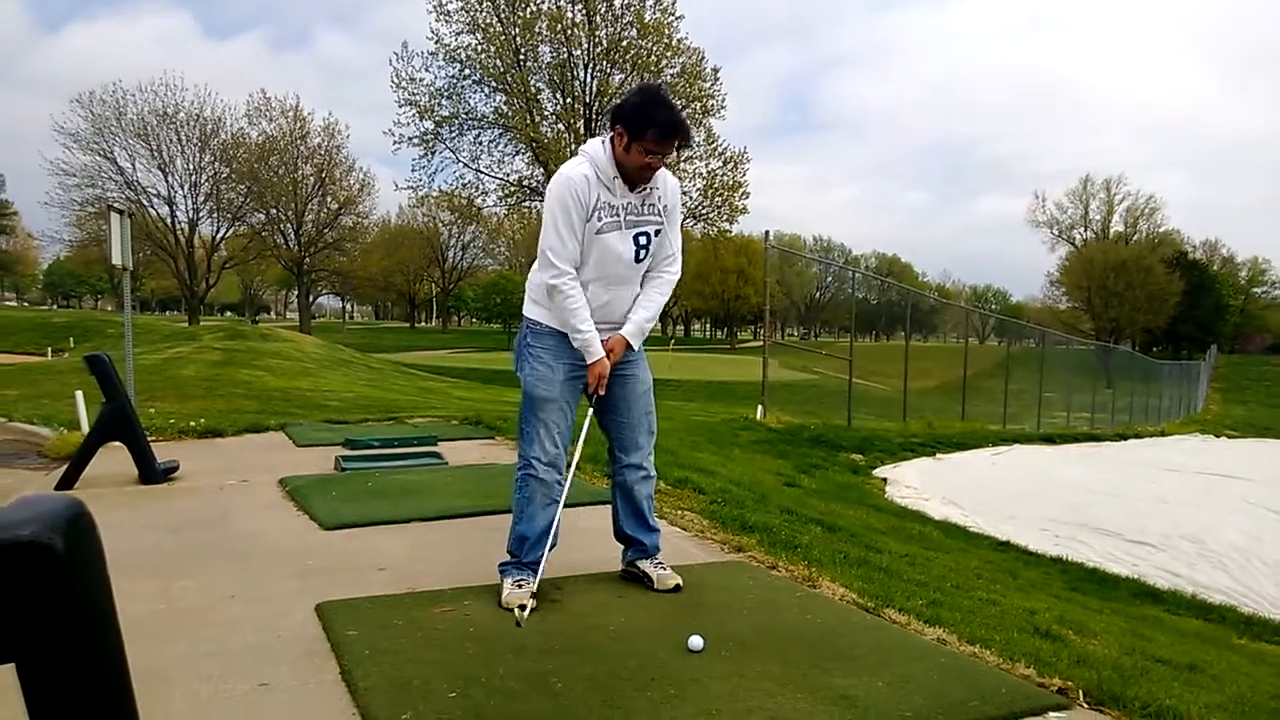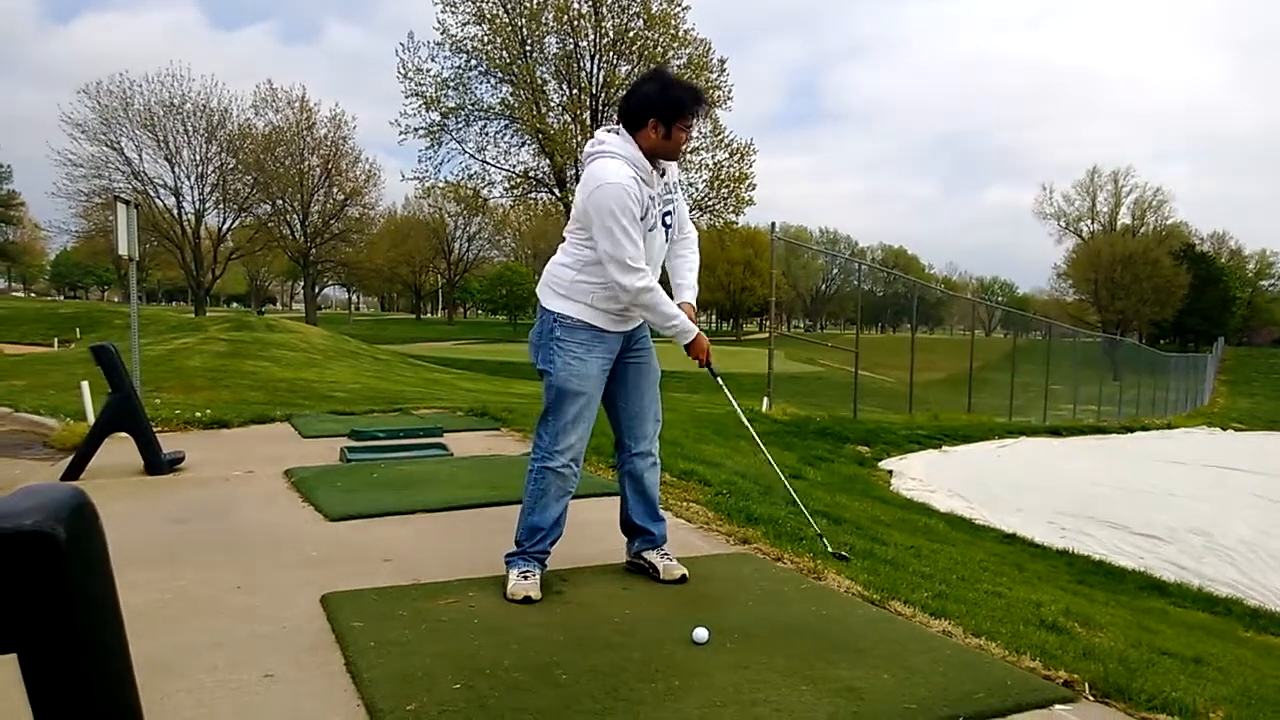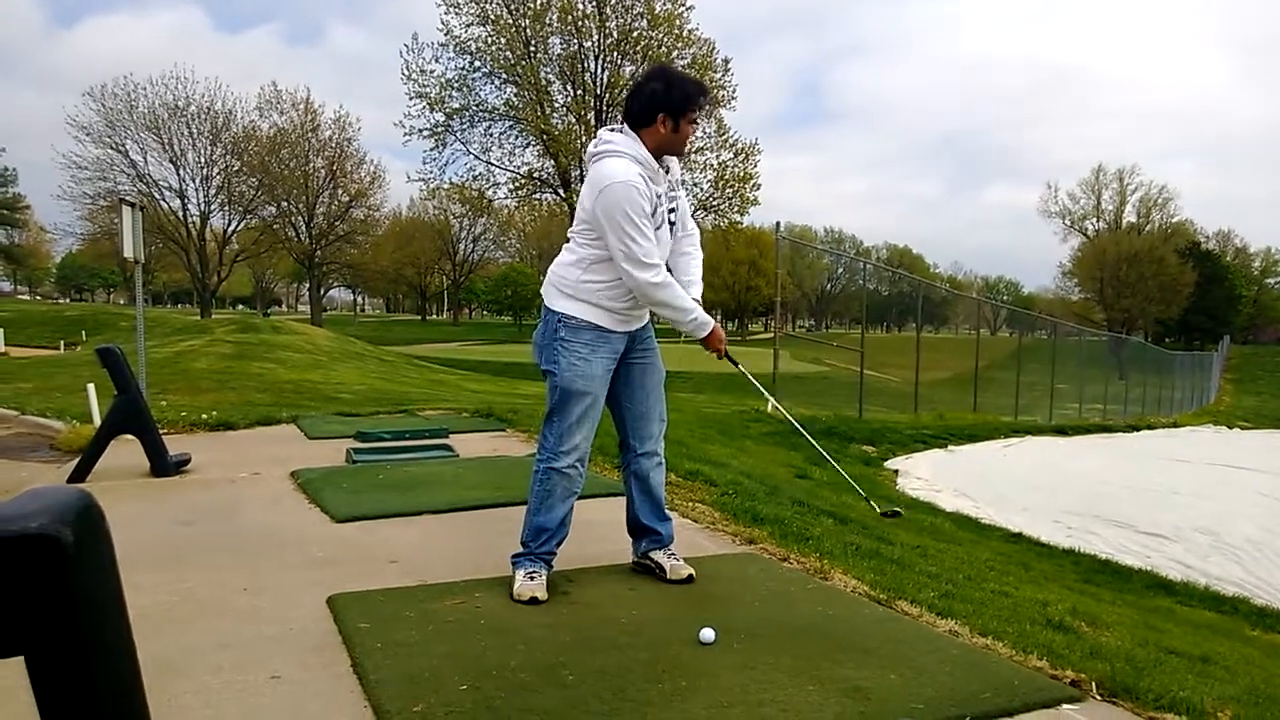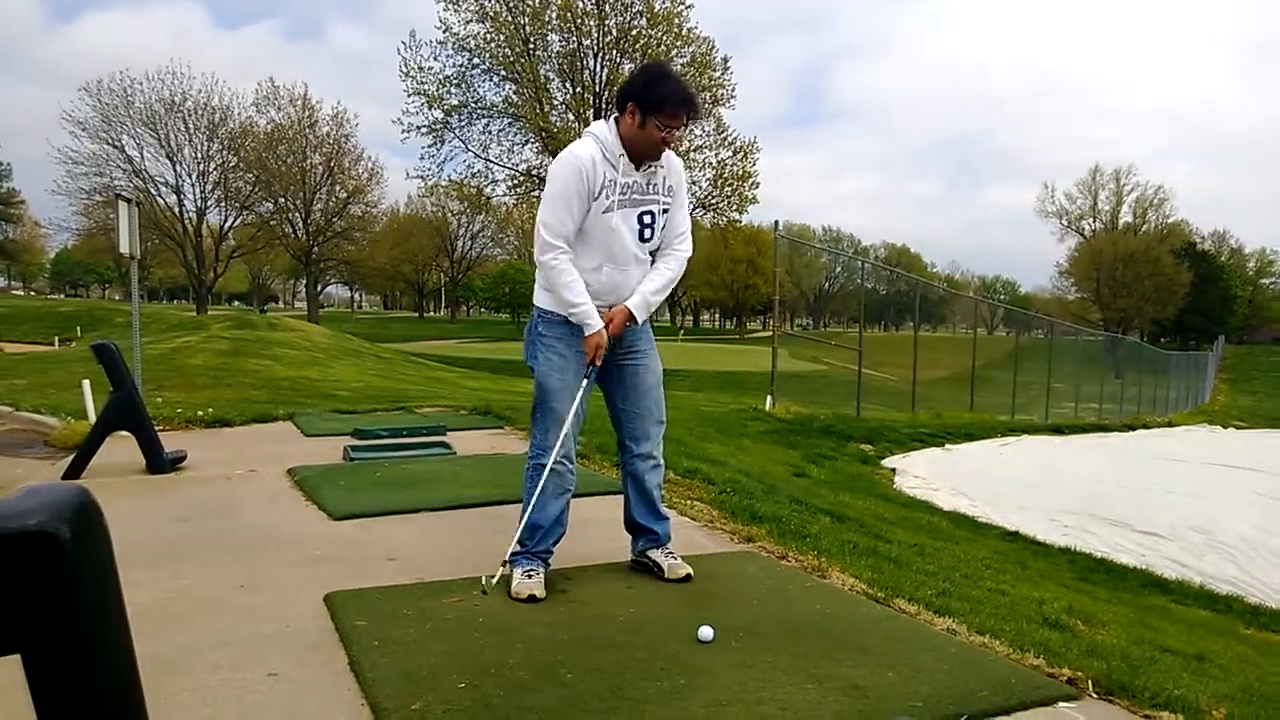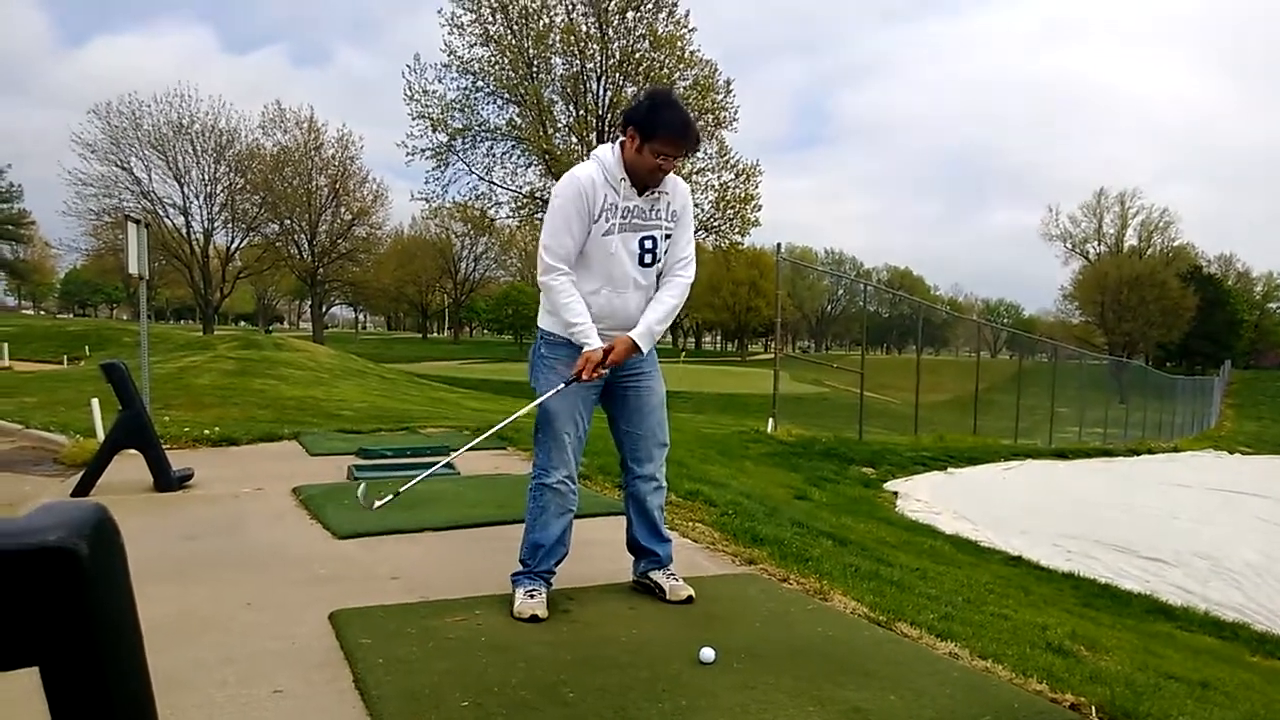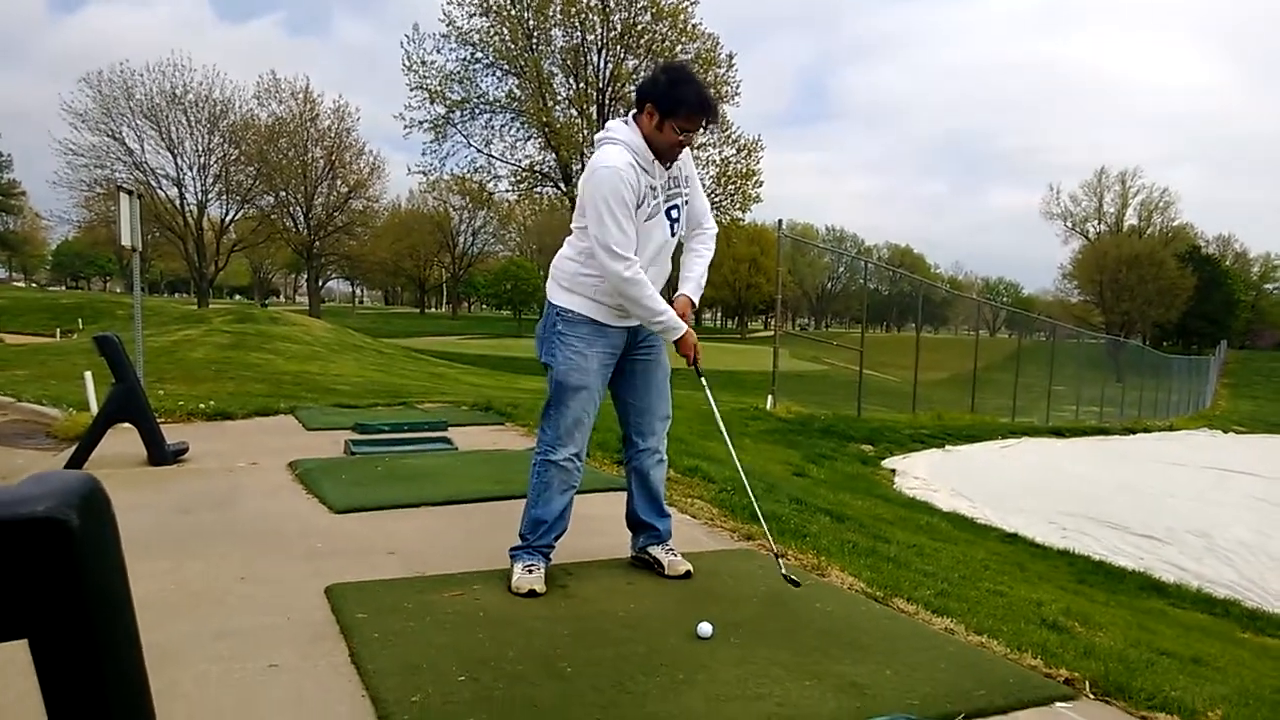
dt=0.4s
person 1, frame 1
left shoulder: (666, 188)
right shoulder: (575, 180)
left elbow: (666, 269)
right elbow: (560, 277)
left wrist: (628, 336)
right wrist: (592, 352)
left hip: (621, 337)
right hip: (555, 334)
left knee: (636, 452)
right knee: (544, 459)
left ankle: (641, 552)
right ankle: (521, 567)
person 1, frame 2
left shoulder: (663, 167)
right shoulder: (611, 180)
left elbow: (681, 234)
right elbow: (631, 278)
left wrist: (687, 301)
right wrist: (686, 334)
left hip: (629, 324)
right hip: (576, 323)
left knee: (642, 442)
right knee: (562, 450)
left ankle: (647, 544)
right ankle: (528, 559)
person 1, frame 3
left shoulder: (666, 166)
right shoulder: (620, 180)
left elbow: (684, 234)
right elbow: (644, 274)
left wrist: (694, 297)
right wrist: (700, 325)
left hip: (634, 324)
right hip: (581, 324)
left knee: (647, 441)
right knee: (567, 450)
left ankle: (652, 543)
right ankle: (533, 560)
person 1, frame 4
left shoulder: (671, 171)
right shoulder: (580, 161)
left elbow: (676, 251)
right elbow: (551, 249)
left wrist: (630, 309)
right wrist: (588, 321)
left hip: (631, 323)
right hip: (565, 323)
left knee: (645, 440)
right knee: (554, 447)
left ankle: (651, 542)
right ankle: (531, 558)
person 1, frame 5
left shoulder: (676, 194)
right shoulder: (582, 183)
left elbow: (679, 275)
right elbow: (553, 272)
left wrist: (638, 337)
right wrist: (590, 343)
left hip: (633, 347)
right hip: (568, 344)
left knee: (648, 462)
right knee: (557, 467)
left ankle: (652, 563)
right ankle: (533, 577)
person 1, frame 6
left shoulder: (677, 161)
right shoulder: (614, 168)
left elbow: (703, 228)
right elbow: (620, 268)
left wrist: (689, 291)
right wrist: (677, 327)
left hip: (641, 321)
right hip: (582, 318)
left knee: (650, 437)
right knee: (564, 443)
left ankle: (651, 539)
right ankle: (532, 553)
